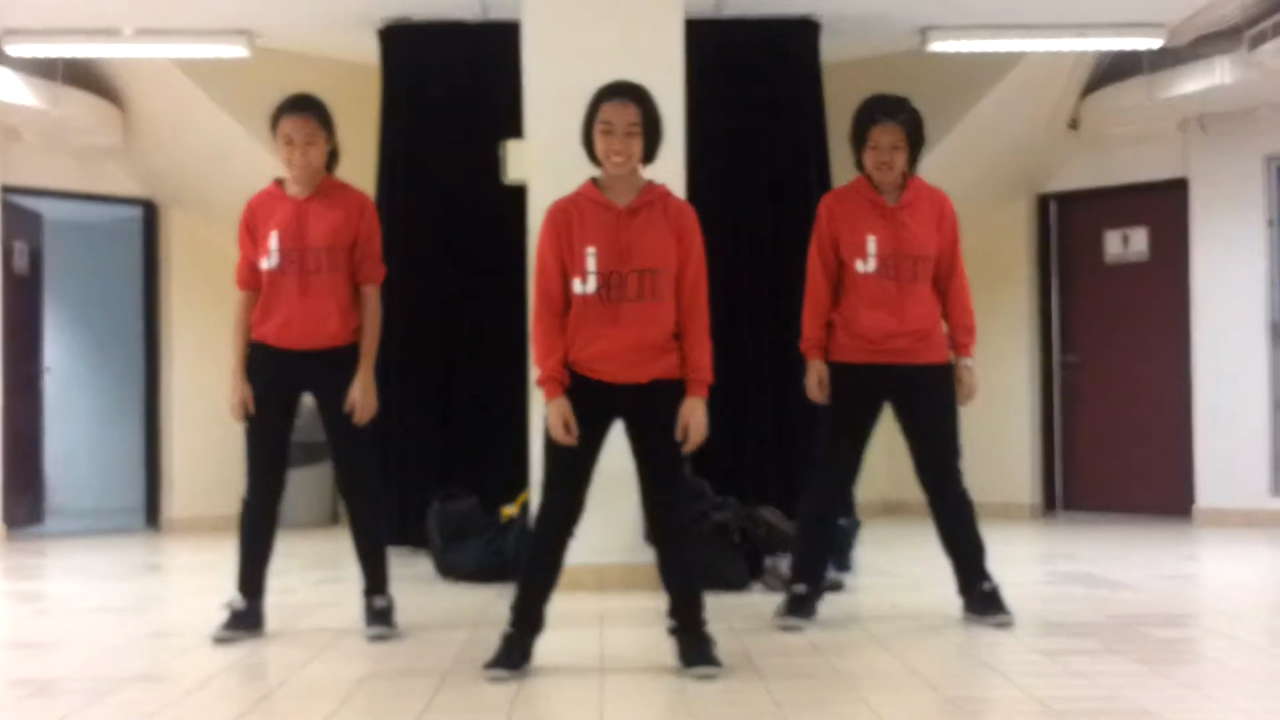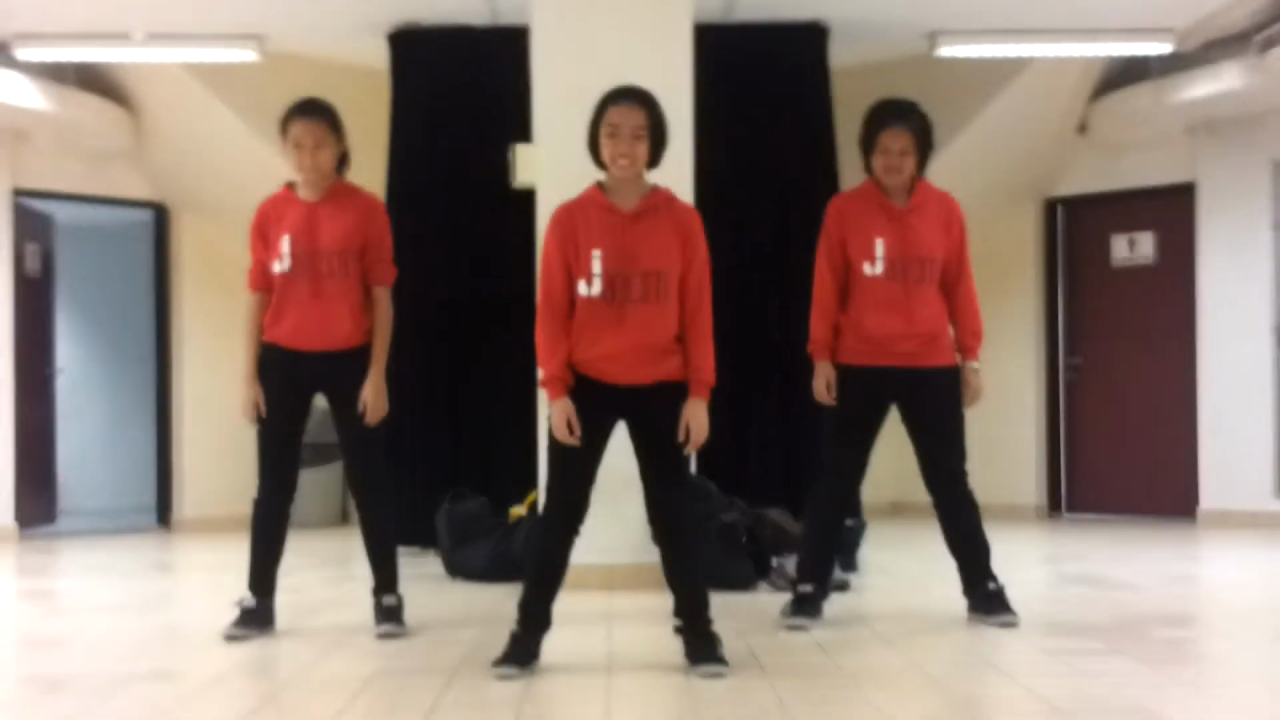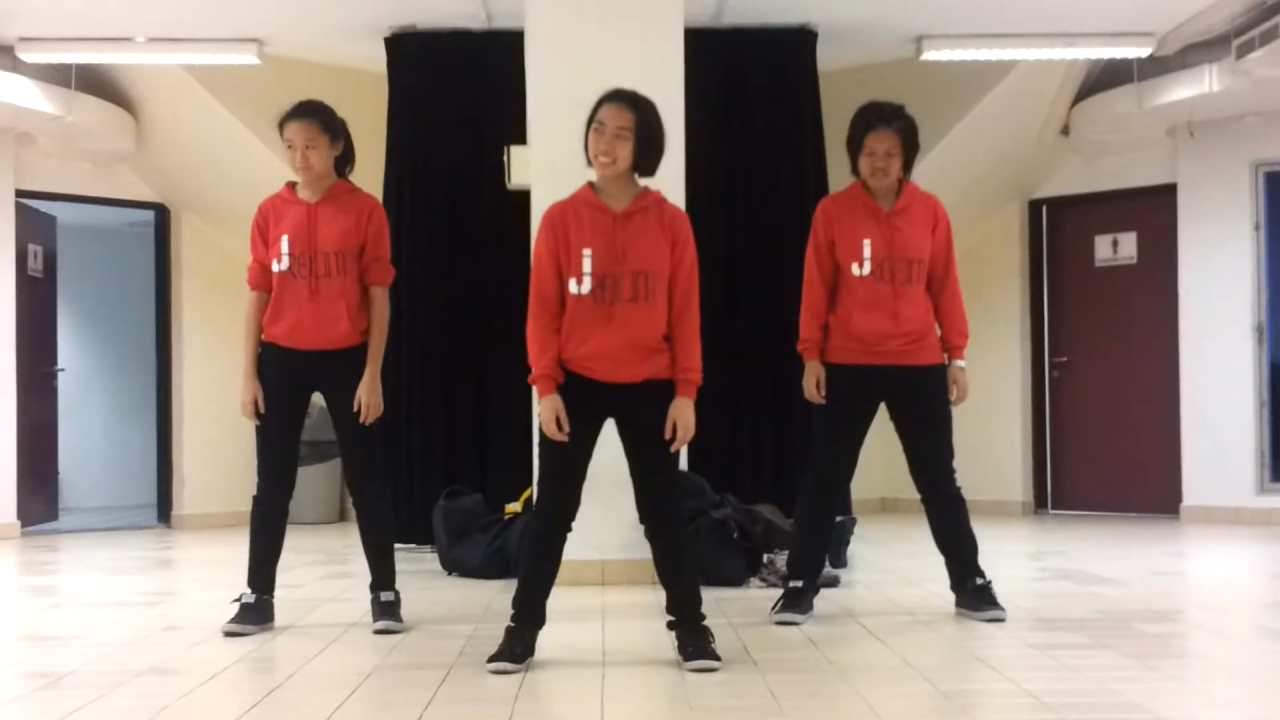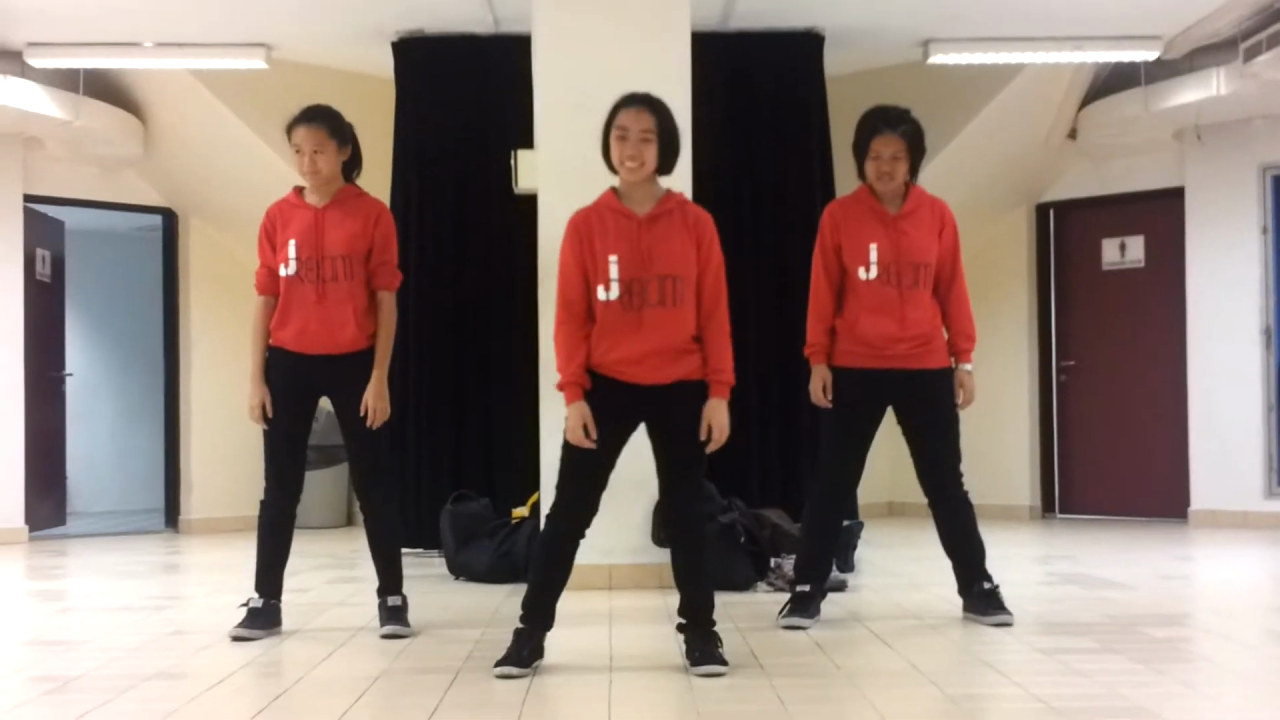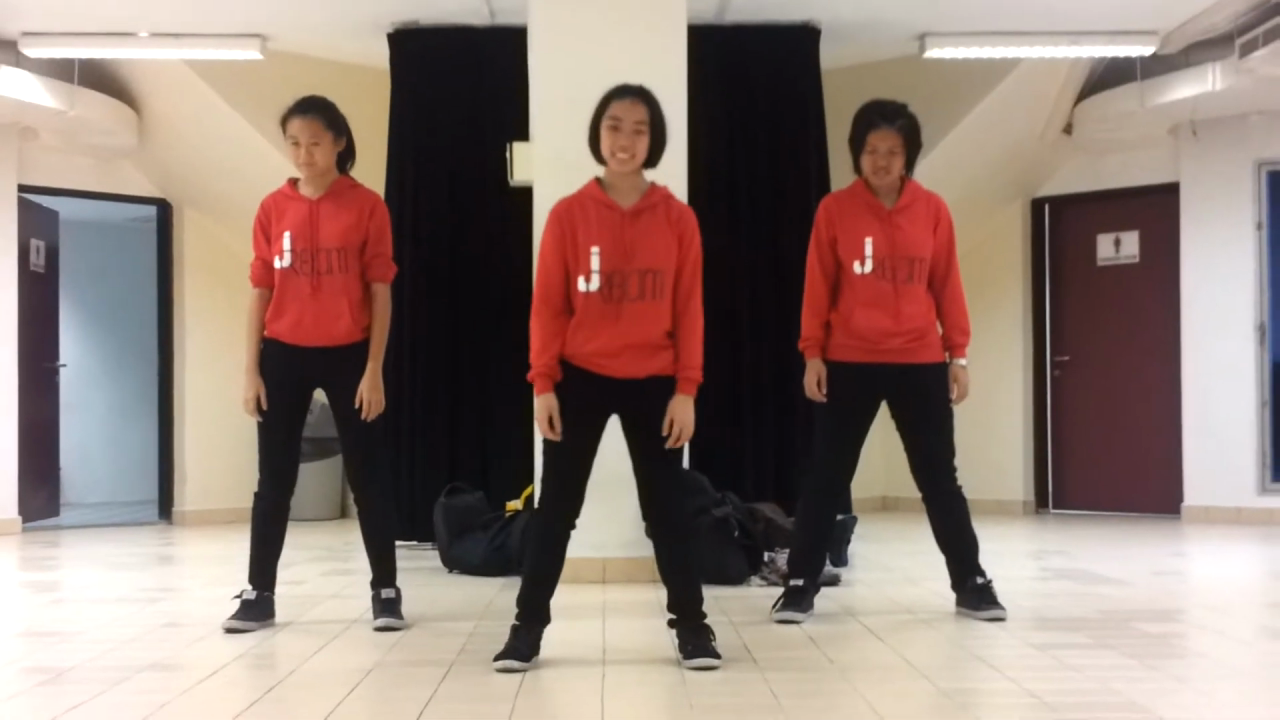
dt=0.5s
person 1, frame 1
left shoulder: (677, 215)
right shoulder: (565, 215)
left elbow: (694, 309)
right elbow: (548, 309)
left wrist: (697, 391)
right wrist: (553, 388)
left hip: (659, 388)
right hip: (584, 386)
left knee: (669, 513)
right knee: (557, 512)
left ankle: (691, 631)
right ankle: (521, 633)
person 1, frame 2
left shoulder: (680, 219)
right shoulder: (569, 218)
left elbow: (698, 311)
right elbow: (553, 311)
left wrist: (700, 392)
right wrist: (556, 389)
left hip: (661, 389)
right hip: (588, 388)
left knee: (673, 515)
right knee: (561, 513)
left ankle: (697, 630)
right ankle: (528, 633)
person 1, frame 3
left shoulder: (670, 222)
right shoulder: (561, 218)
left elbow: (685, 312)
right elbow: (543, 309)
left wrist: (686, 391)
right wrist: (546, 386)
left hip: (650, 387)
right hip: (575, 384)
left knee: (662, 511)
right knee: (552, 509)
left ankle: (690, 625)
right ankle: (522, 629)
person 1, frame 4
left shoulder: (695, 223)
right shoulder: (585, 224)
left elbow: (714, 313)
right elbow: (571, 315)
left wrist: (719, 391)
right wrist: (573, 393)
left hip: (680, 389)
right hip: (606, 386)
left knee: (685, 512)
right knee: (570, 508)
left ankle: (699, 631)
right ankle: (531, 632)
person 1, frame 5
left shoulder: (677, 217)
right shoulder: (568, 214)
left elbow: (688, 309)
right elbow: (547, 305)
left wrist: (686, 388)
right wrist: (542, 383)
left hip: (653, 382)
right hip: (579, 379)
left knee: (666, 506)
right knee: (557, 504)
left ankle: (691, 623)
right ankle: (527, 626)
person 2, frame 1
left shoulder: (355, 207)
right shoulder: (258, 210)
left elbow: (370, 295)
right elbow: (247, 297)
left wrist: (366, 372)
right wrist: (238, 374)
left hip: (336, 358)
right hip: (271, 360)
left knee: (356, 480)
right knee: (262, 485)
left ankle: (378, 598)
right ankle: (247, 603)
person 2, frame 2
left shoulder: (365, 210)
right shoulder: (270, 213)
left elbow: (381, 297)
right elbow: (259, 299)
left wrist: (378, 374)
right wrist: (250, 375)
left hip: (348, 359)
right hip: (283, 361)
left knee: (367, 480)
right knee: (274, 484)
left ankle: (387, 597)
right ankle: (259, 602)
person 2, frame 3
left shoulder: (364, 210)
right shoulder: (270, 213)
left elbow: (378, 297)
right elbow: (258, 297)
left wrist: (372, 373)
right wrist: (249, 373)
left hip: (345, 359)
right hip: (282, 359)
left knee: (363, 478)
right knee: (272, 482)
left ankle: (385, 593)
right ankle: (258, 598)
person 2, frame 4
left shoulder: (372, 215)
right shoulder: (278, 217)
left elbow: (386, 300)
right elbow: (266, 301)
left wrist: (380, 377)
right wrist: (256, 378)
left hip: (353, 363)
right hip: (289, 363)
left knee: (370, 483)
right knee: (280, 486)
left ankle: (392, 598)
right ankle: (266, 602)
person 2, frame 5
left shoulder: (367, 206)
right shoulder: (272, 209)
left elbow: (381, 293)
right elbow: (261, 293)
left wrist: (374, 369)
right wrist: (251, 370)
left hip: (348, 355)
right hip: (284, 355)
left knee: (365, 476)
right knee: (273, 479)
left ankle: (385, 591)
right ankle: (258, 594)
person 3, frame 1
left shoulder: (936, 206)
right shoulder: (836, 207)
left elbow: (952, 282)
right elbow: (820, 285)
left wrist: (963, 353)
right wrist: (813, 354)
left hip: (925, 364)
right hip: (851, 364)
left knee: (944, 480)
right knee: (829, 479)
left ankle: (978, 588)
right ankle: (803, 590)
person 3, frame 2
left shoulder: (944, 209)
right shoulder: (845, 210)
left elbow: (959, 286)
right elbow: (827, 287)
left wrist: (970, 355)
right wrist: (822, 356)
left hip: (933, 367)
right hip: (860, 367)
left knee: (950, 483)
right knee: (835, 481)
left ankle: (983, 589)
right ankle: (809, 590)
person 3, frame 3
left shoulder: (930, 211)
right shoulder: (832, 211)
left elbow: (944, 285)
right elbow: (817, 287)
left wrist: (956, 354)
right wrist: (811, 355)
left hip: (919, 365)
right hip: (847, 365)
left knee: (938, 480)
right knee: (825, 478)
left ankle: (970, 584)
right ankle: (800, 586)
person 3, frame 4
left shoulder: (937, 215)
right shoulder: (839, 216)
left elbow: (951, 289)
right elbow: (823, 291)
left wrist: (963, 358)
right wrist: (817, 359)
left hip: (926, 368)
right hip: (854, 369)
left knee: (945, 483)
right knee: (832, 482)
left ankle: (977, 589)
right ankle: (807, 591)
person 3, frame 5
left shoulder: (933, 210)
right shoulder: (835, 209)
left elbow: (947, 285)
right elbow: (819, 286)
left wrist: (958, 353)
right wrist: (812, 353)
left hip: (921, 363)
right hip: (849, 363)
left knee: (939, 478)
right knee: (826, 476)
left ankle: (971, 583)
right ankle: (800, 584)
